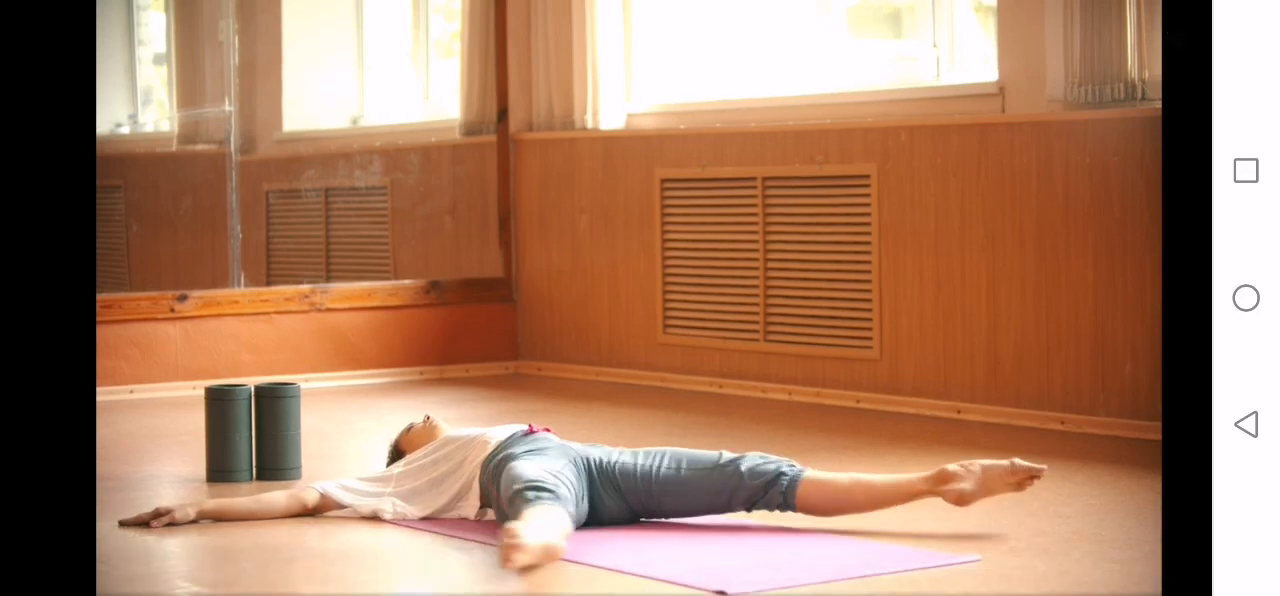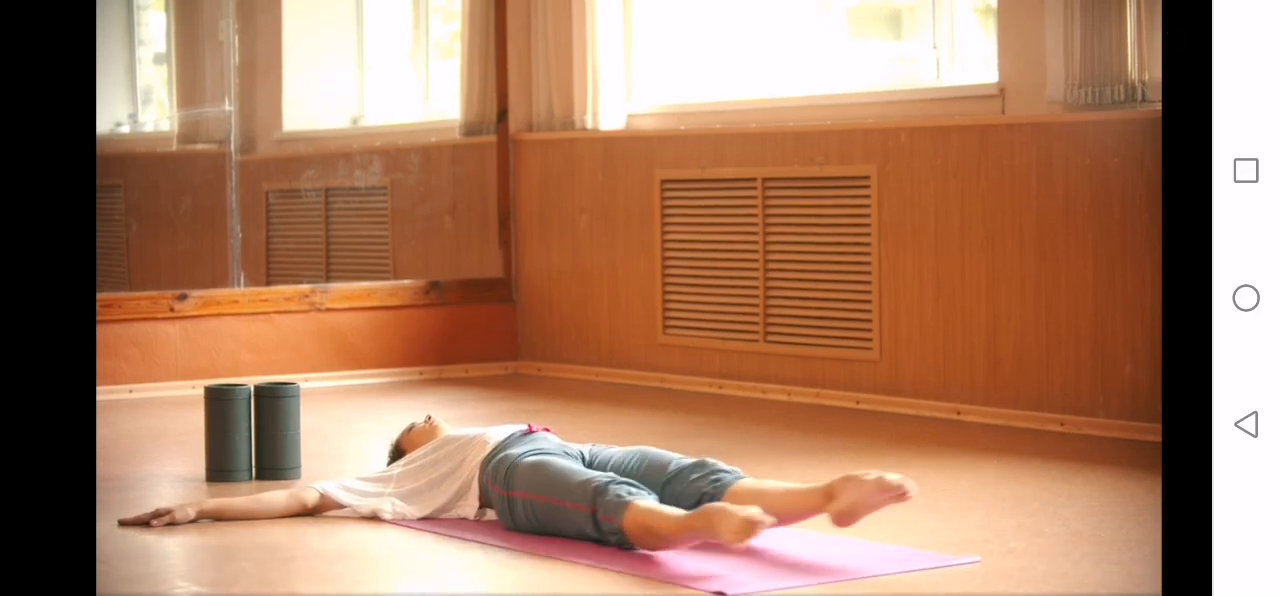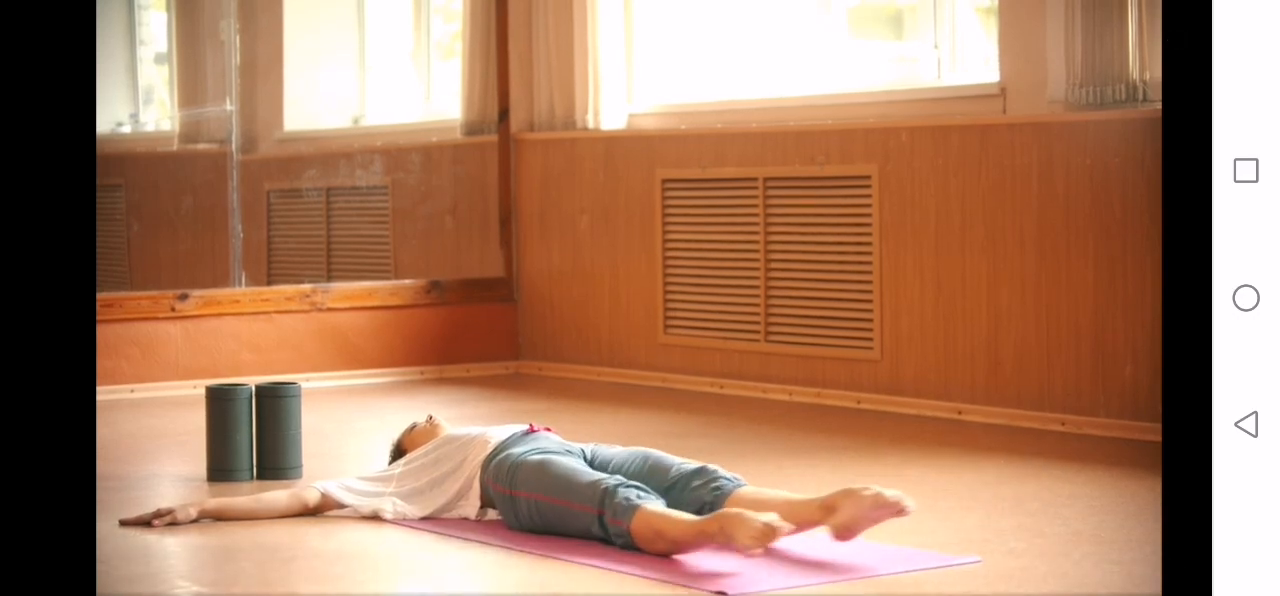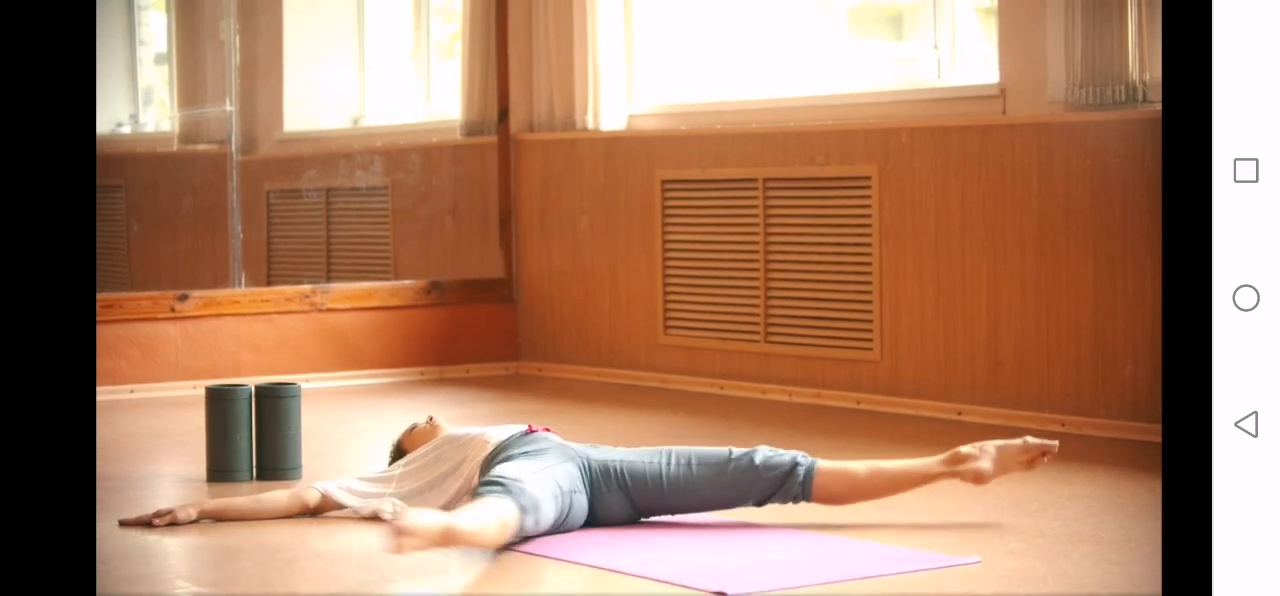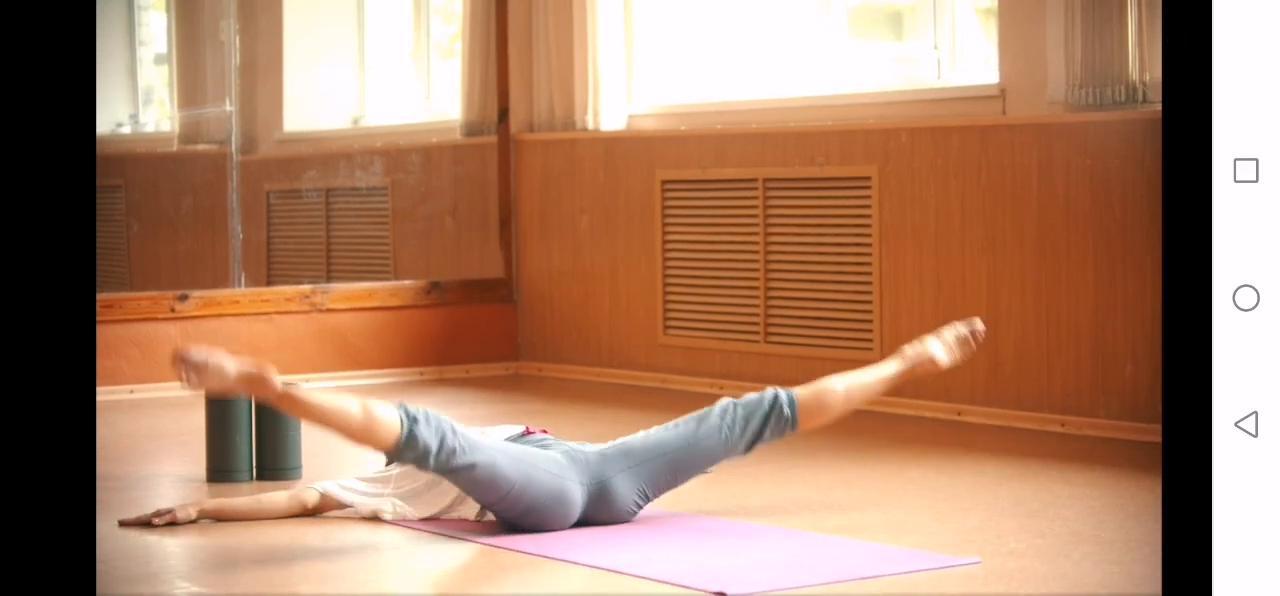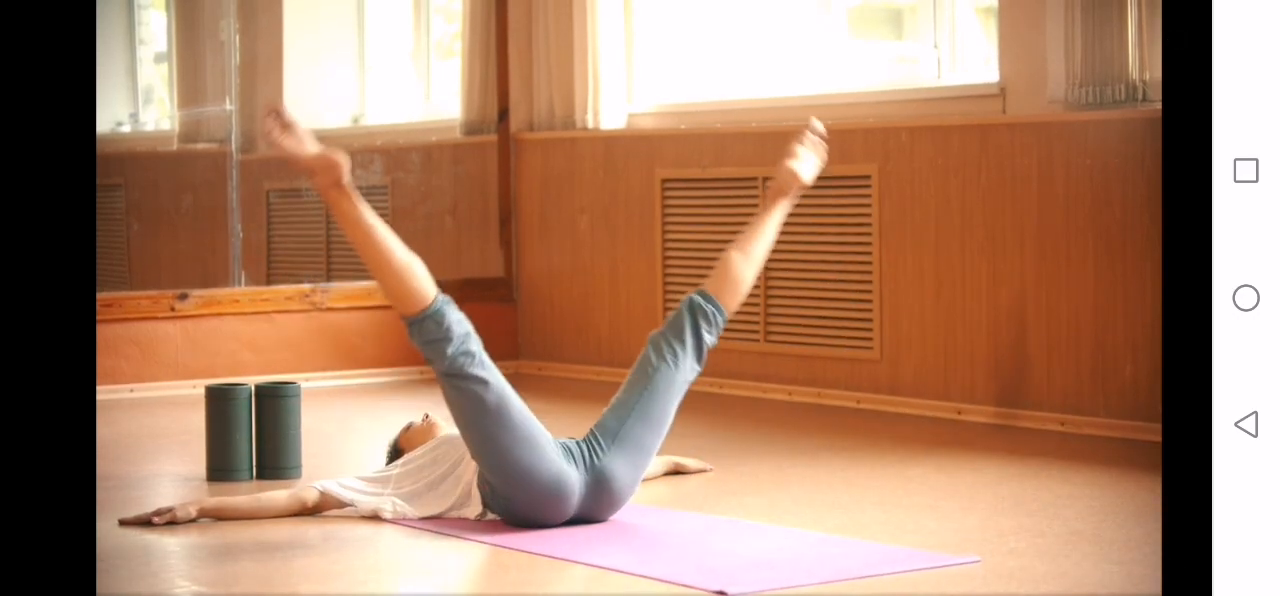
dt=0.7s
person 1, frame 1
left shoulder: (474, 439)
right shoulder: (395, 477)
right elbow: (299, 499)
right wrist: (197, 508)
left hip: (583, 458)
right hip: (526, 469)
left knee: (755, 476)
right knee: (547, 498)
left ankle: (940, 480)
person 1, frame 2
left shoulder: (465, 445)
right shoulder: (395, 478)
right elbow: (297, 496)
right wrist: (197, 508)
left hip: (563, 451)
right hip: (517, 471)
left knee: (703, 479)
right knee: (621, 504)
left ankle: (828, 494)
person 1, frame 3
left shoulder: (457, 449)
right shoulder: (400, 477)
right elbow: (300, 498)
right wrist: (198, 508)
left hip: (564, 452)
right hip: (518, 468)
left knee: (701, 483)
right knee: (632, 509)
left ankle: (828, 507)
right ankle: (722, 533)
person 1, frame 4
left shoulder: (459, 461)
right shoulder: (395, 480)
right elbow: (299, 496)
right wrist: (200, 507)
left hip: (586, 463)
right hip: (540, 474)
left knee: (771, 469)
right knee: (555, 495)
person 1, frame 5
left shoulder: (441, 461)
right shoulder: (395, 483)
right elbow: (302, 495)
right wrist: (201, 507)
left hip: (588, 475)
right hip: (545, 487)
left knee: (762, 411)
person 1, frame 6
left shoulder: (476, 453)
right shoulder: (405, 477)
right elbow: (299, 497)
left wrist: (656, 454)
right wrist: (199, 508)
left hip: (592, 479)
right hip: (538, 490)
left knee: (694, 324)
right knee: (445, 334)
